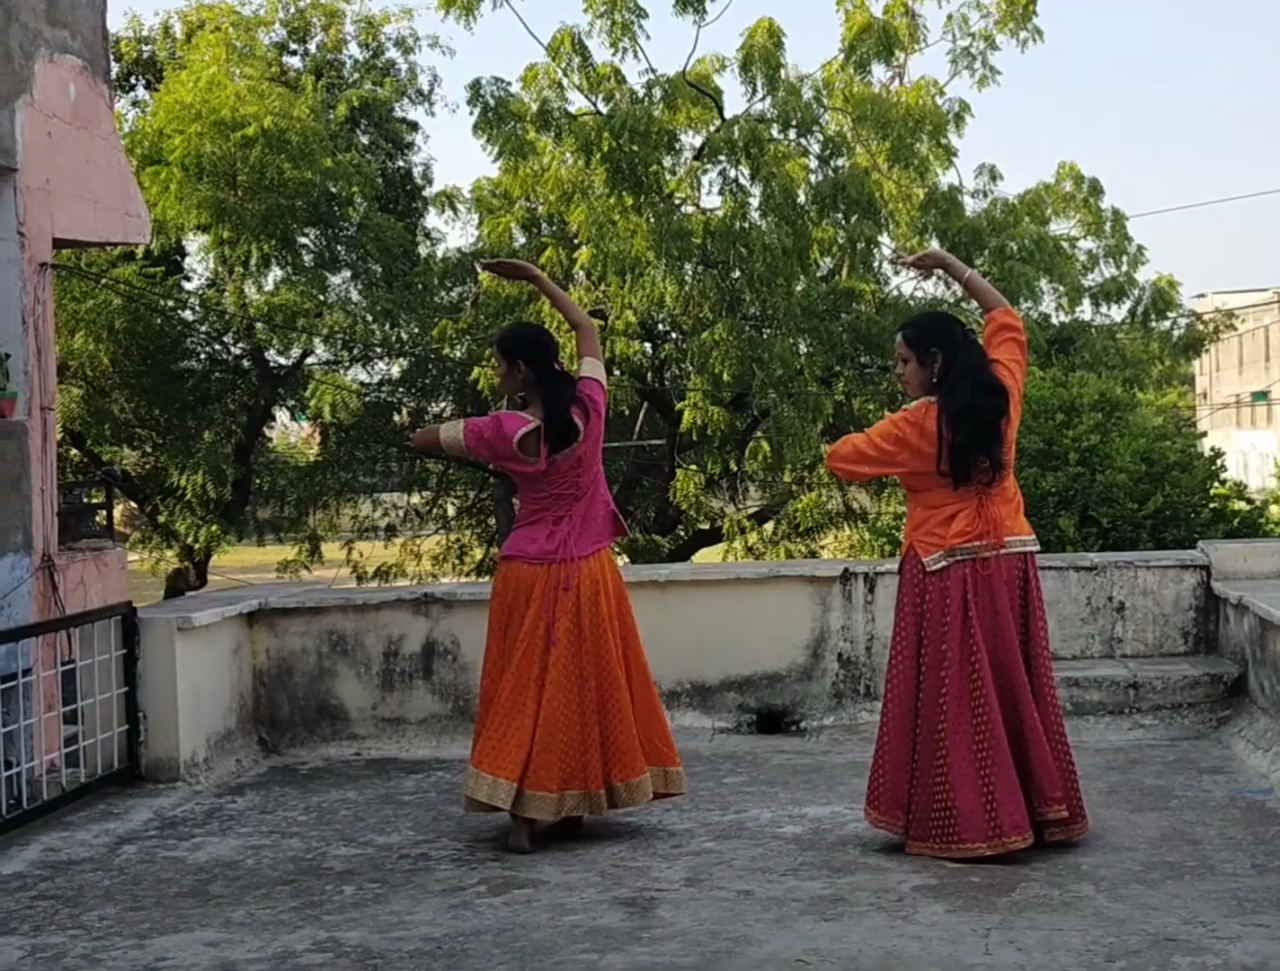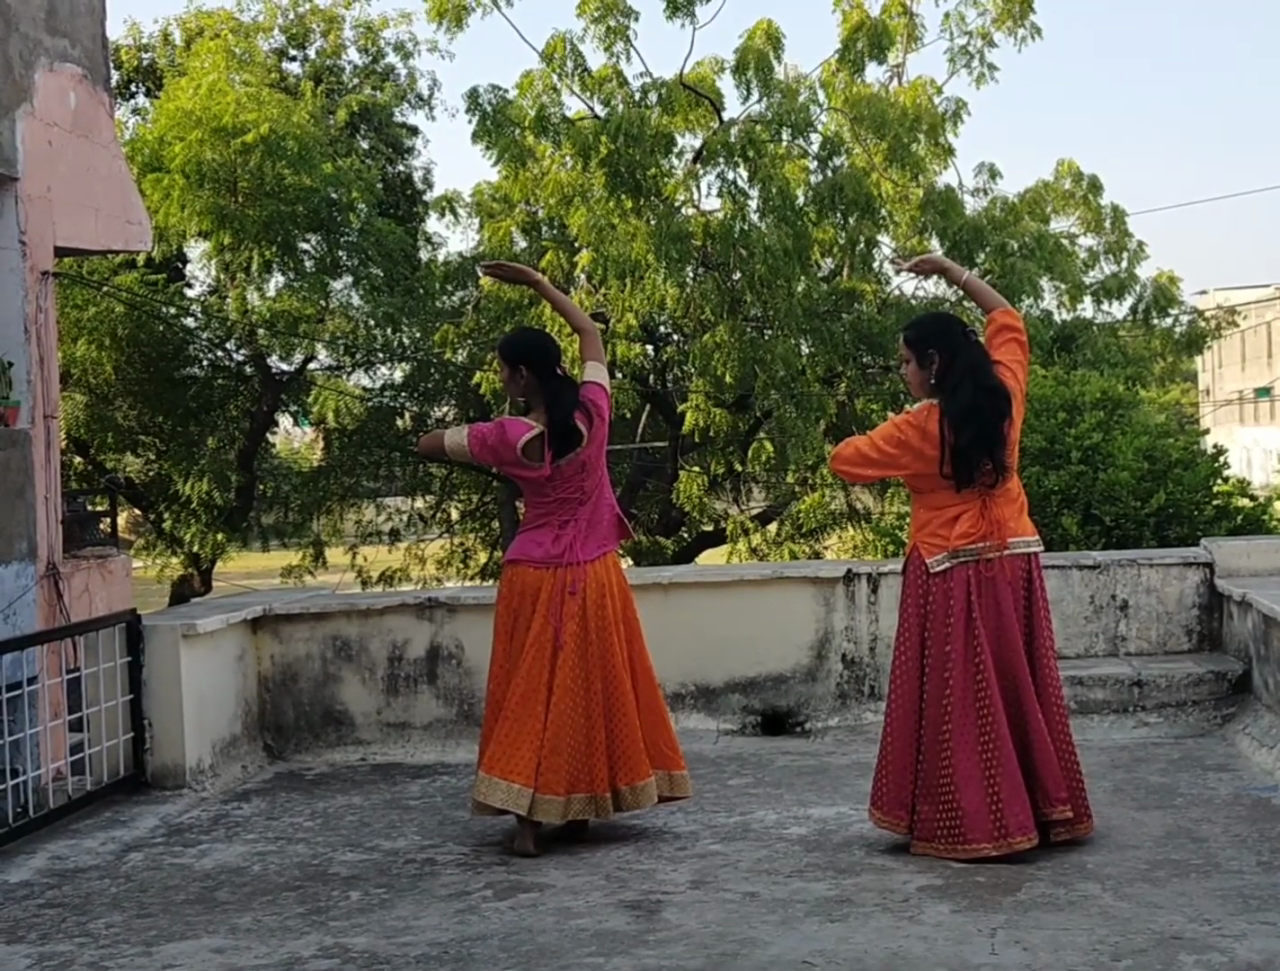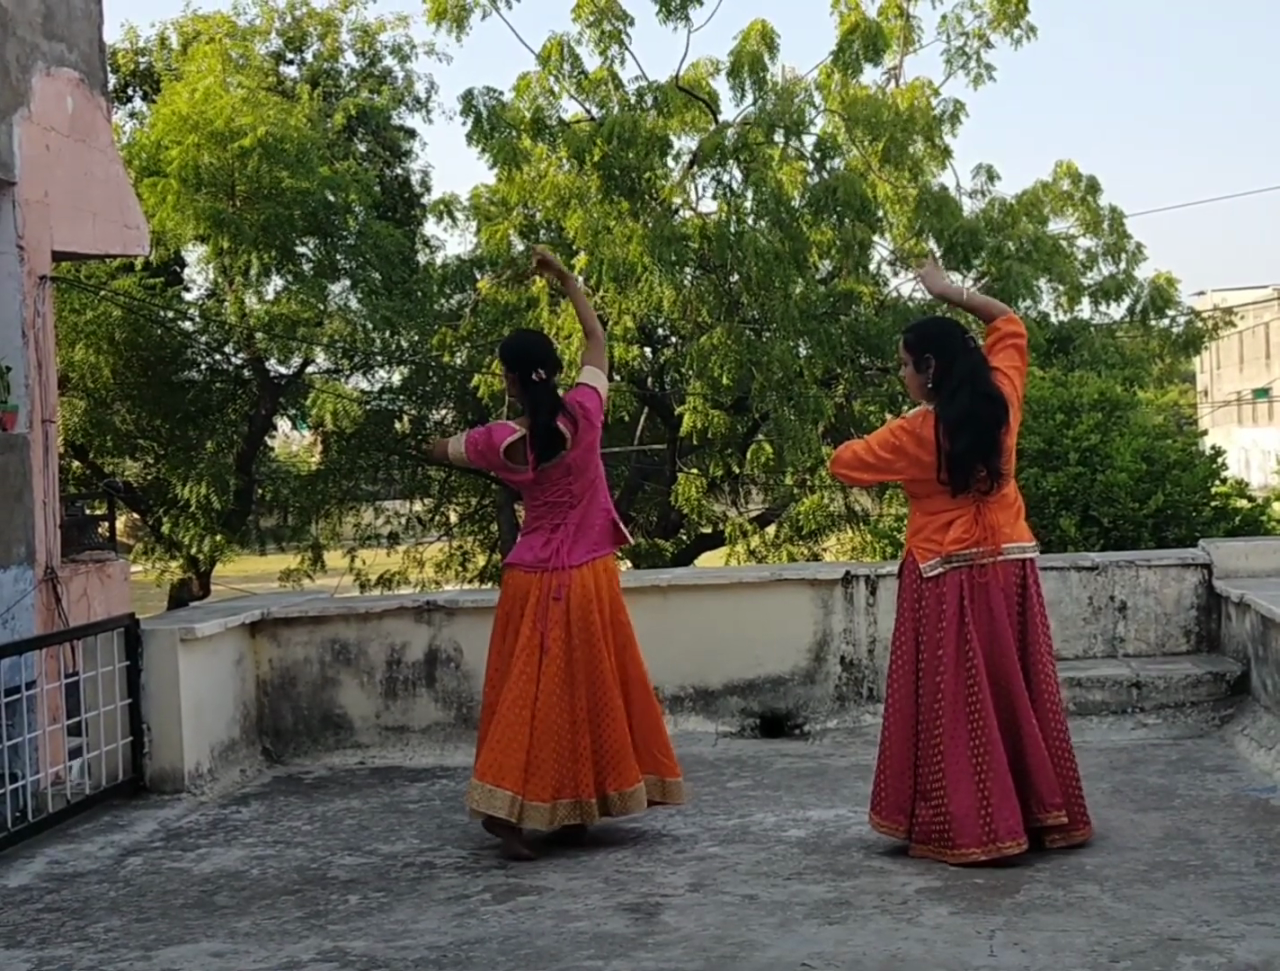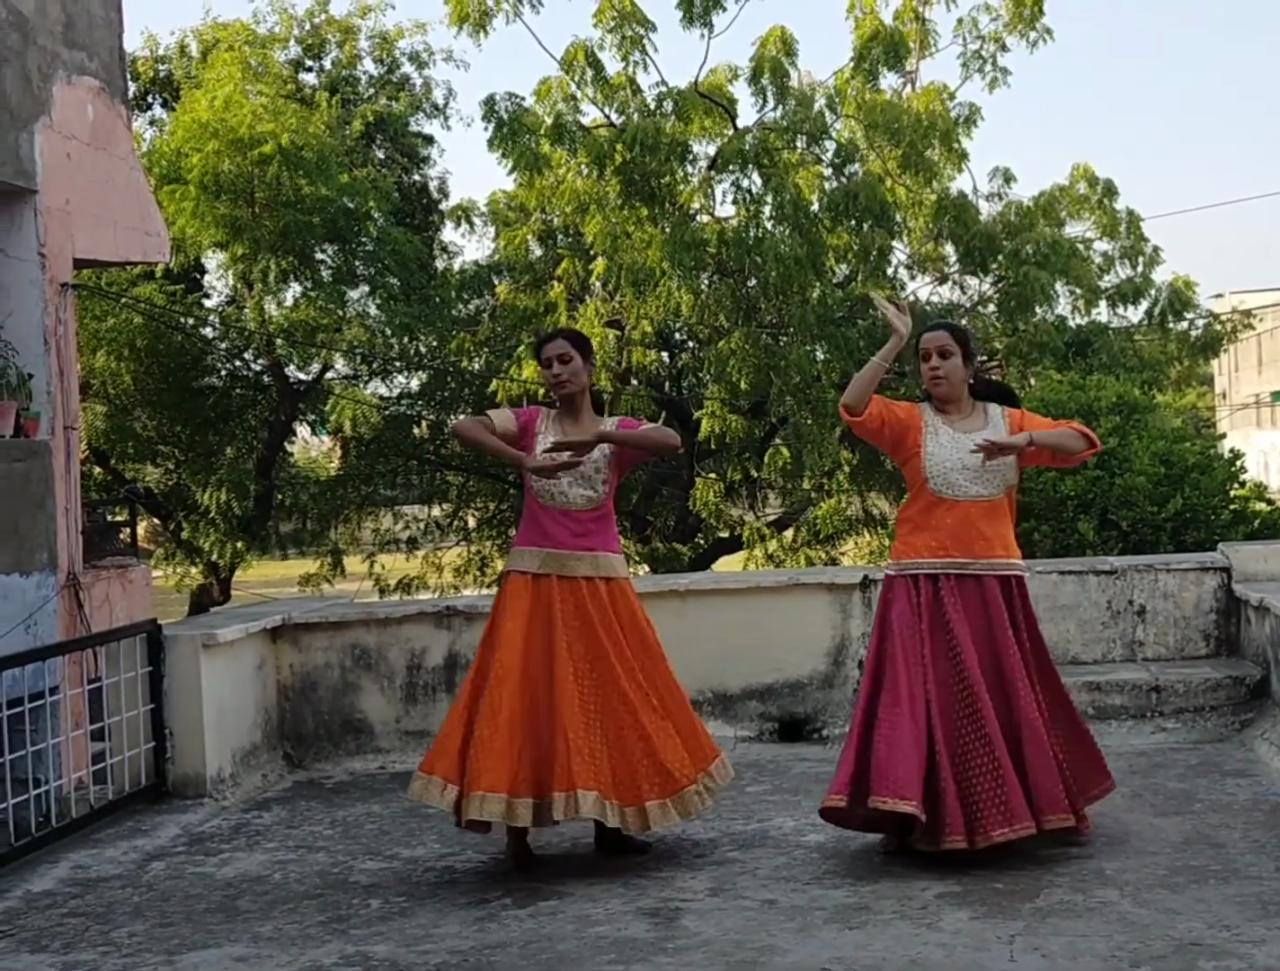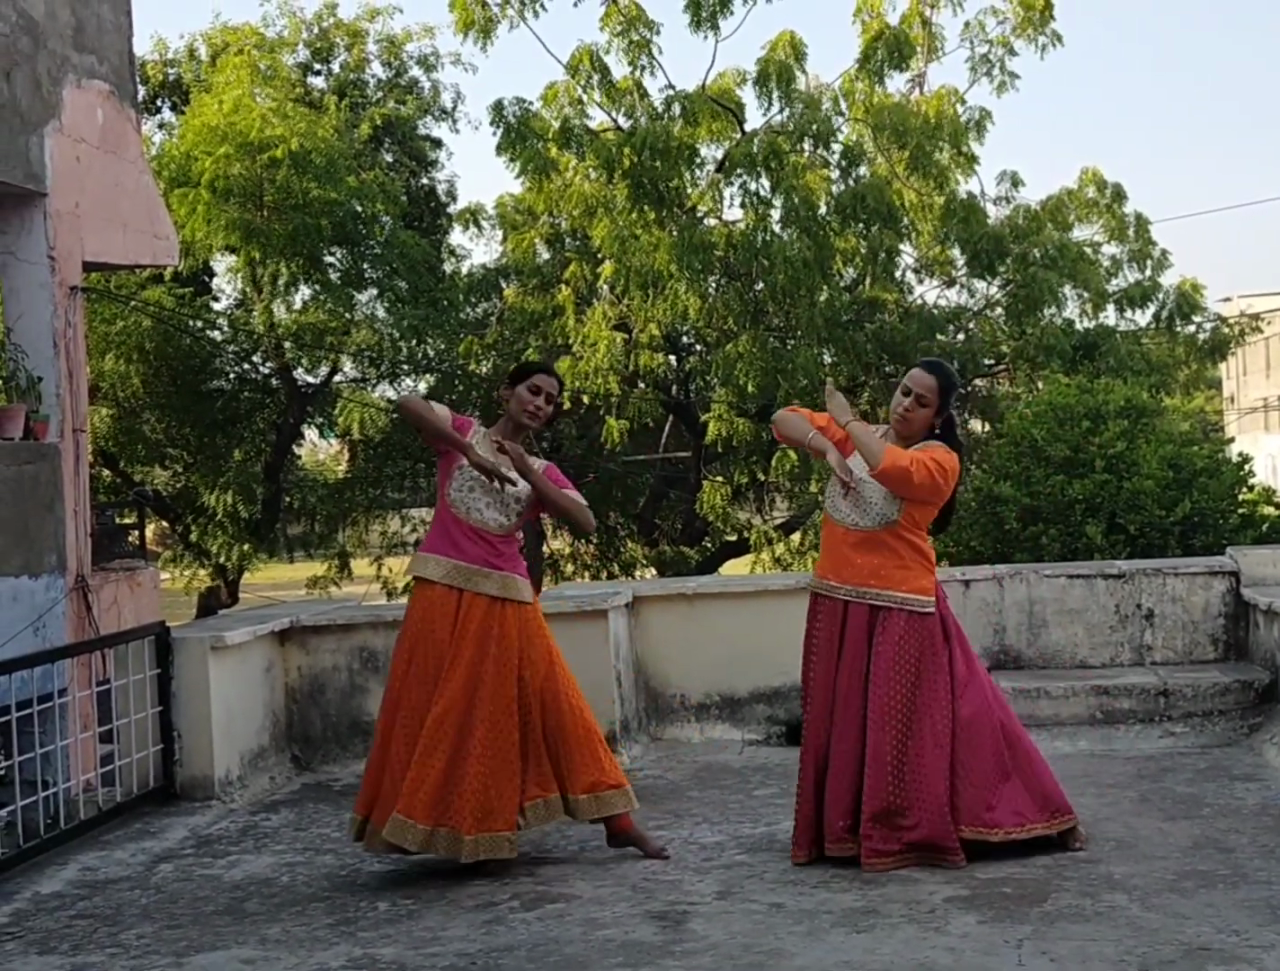
dt=1s
person 1, frame 1
left shoulder: (916, 425)
right shoulder: (1001, 395)
left elbow: (840, 457)
right elbow: (1007, 319)
left wrist: (883, 439)
right wrist: (951, 266)
left hip: (946, 573)
right hip: (1009, 560)
left knee: (953, 699)
right knee: (1014, 686)
left ankle: (966, 823)
right ankle: (1039, 809)
person 1, frame 2
left shoulder: (919, 427)
right shoulder: (1004, 396)
left elbow: (843, 459)
right elbow: (1006, 319)
left wrist: (887, 440)
right wrist: (950, 271)
left hip: (950, 575)
right hip: (1013, 562)
left knee: (959, 700)
right knee: (1019, 688)
left ankle: (969, 824)
right ankle: (1044, 809)
person 1, frame 3
left shoulder: (914, 432)
right shoulder: (1001, 401)
left elbow: (844, 462)
right elbow: (1009, 327)
right wrist: (953, 293)
left hip: (943, 578)
right hip: (1008, 567)
left knee: (952, 700)
right knee: (1014, 692)
left ankle: (957, 827)
right ankle: (1034, 815)
person 1, frame 4
left shoulder: (1008, 418)
right shoulder: (909, 423)
left elbow: (1083, 443)
right elbow: (853, 408)
left wrist: (1025, 440)
right wrist: (895, 345)
left hip: (995, 583)
right hip: (924, 583)
left knee: (1008, 695)
right knee: (921, 694)
left ankle: (1022, 801)
right ankle: (905, 812)
person 1, frame 5
left shoulder: (939, 459)
right shoulder: (853, 437)
left elbow: (894, 469)
right elbow: (784, 420)
left wrist: (851, 425)
right wrist: (827, 448)
left hip: (901, 608)
right hip: (837, 604)
left knee: (917, 721)
right knee: (843, 721)
right ankle: (849, 829)
person 2, frame 1
left shoulder: (505, 432)
right shoulder: (587, 409)
left elbow: (422, 440)
right elbow: (587, 331)
right wrist: (536, 279)
left hip: (530, 575)
right hip: (589, 573)
left knee: (527, 689)
right knee: (586, 684)
left ankle: (524, 814)
right ankle: (574, 807)
person 2, frame 2
left shoulder: (508, 437)
right shoulder: (592, 412)
left elbow: (428, 444)
right elbow: (590, 332)
right wrist: (538, 283)
left hip: (536, 579)
right hip: (594, 576)
left knee: (534, 693)
right knee: (592, 689)
left ankle: (530, 817)
right ankle: (580, 806)
person 2, frame 3
left shoulder: (497, 439)
right shoulder: (581, 411)
left elbow: (440, 450)
right elbow: (599, 343)
right wrist: (565, 281)
left hip: (531, 577)
right hip: (587, 574)
left knee: (532, 691)
right knee: (592, 689)
left ankle: (513, 810)
right ankle: (574, 809)
person 2, frame 4
left shoulder: (622, 430)
right shoulder: (530, 421)
left elbow: (671, 442)
right elbow: (463, 428)
left wrist: (599, 435)
right wrist: (527, 459)
left hip: (601, 580)
right hip: (535, 577)
left knee: (615, 697)
right knee: (528, 696)
left ankle: (613, 824)
right ankle: (519, 823)
person 2, frame 5
left shoulder: (544, 472)
right shoulder: (463, 432)
left elbow: (586, 525)
right elbow: (407, 404)
left wrist: (528, 471)
right wrist: (471, 453)
left hip: (506, 599)
right hip: (442, 589)
left knee: (551, 710)
right knee: (444, 714)
left ankle: (618, 823)
right ankle: (464, 836)
